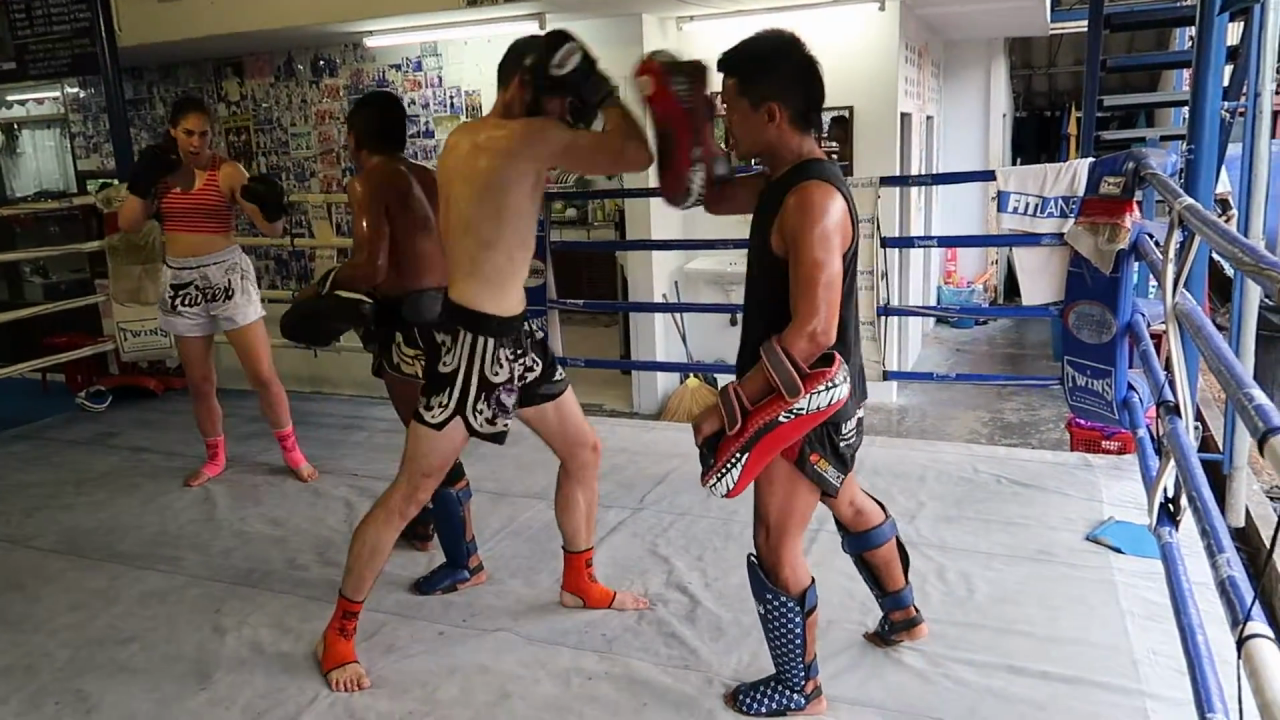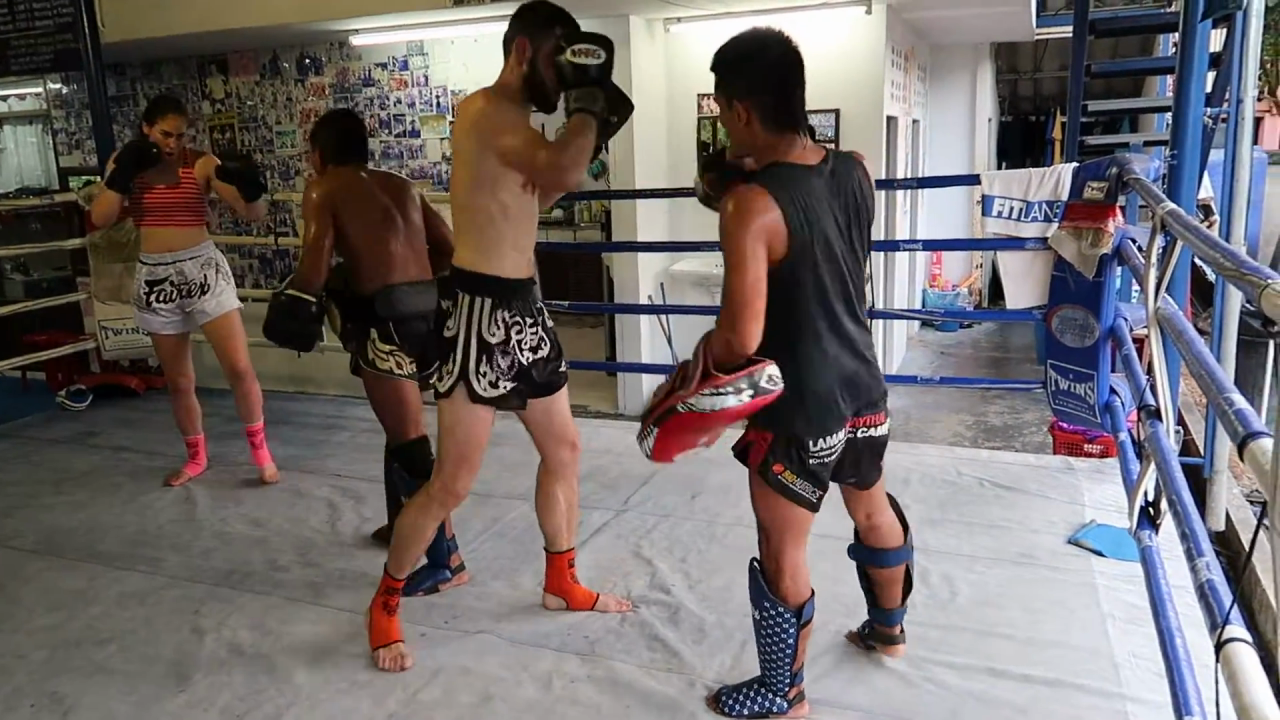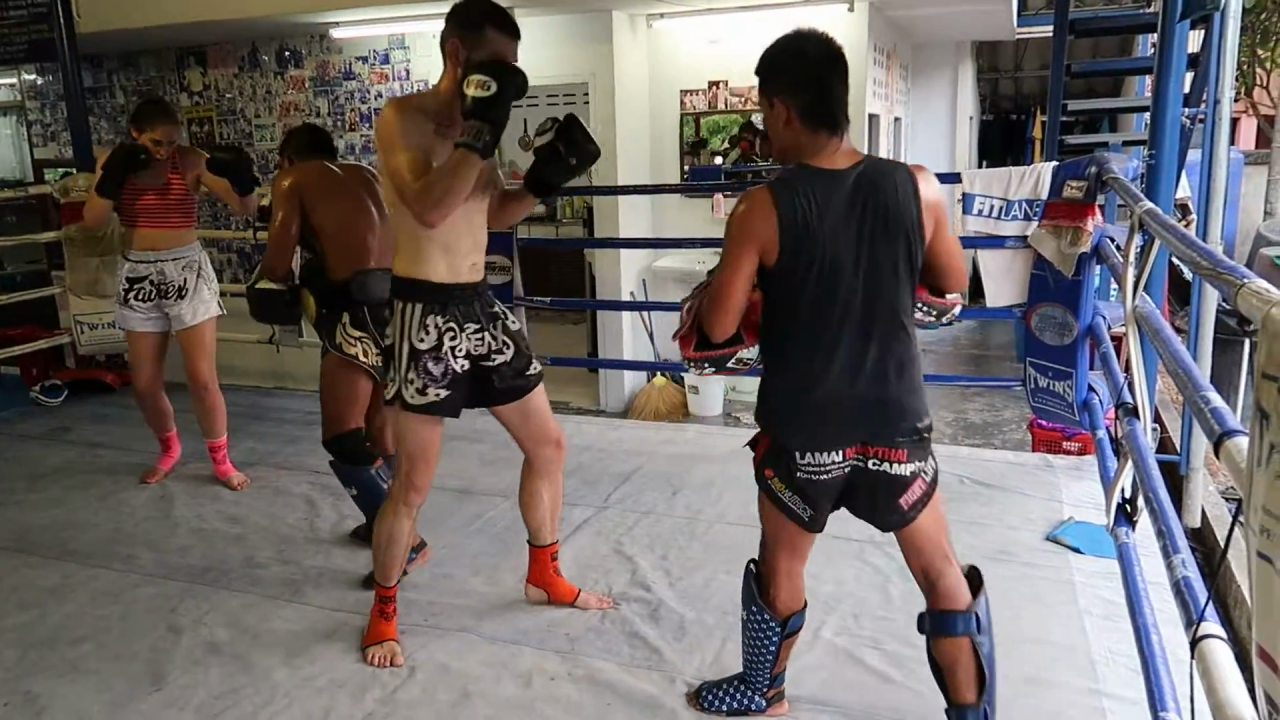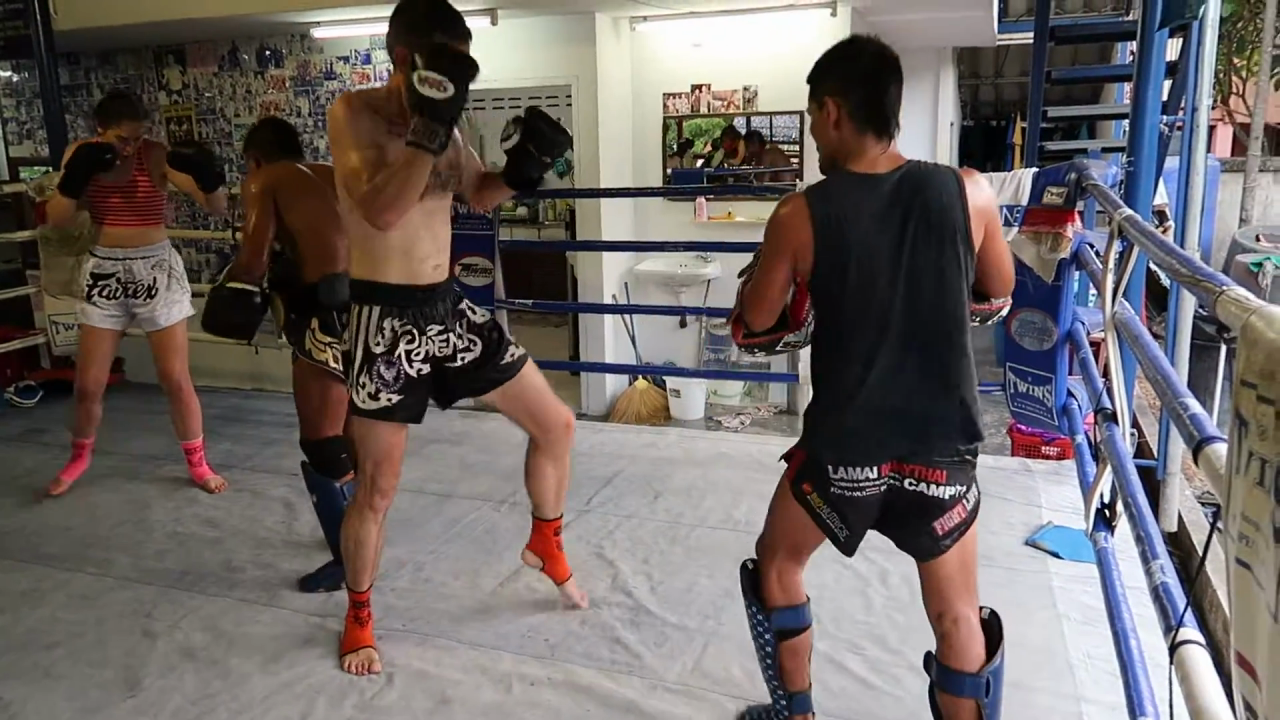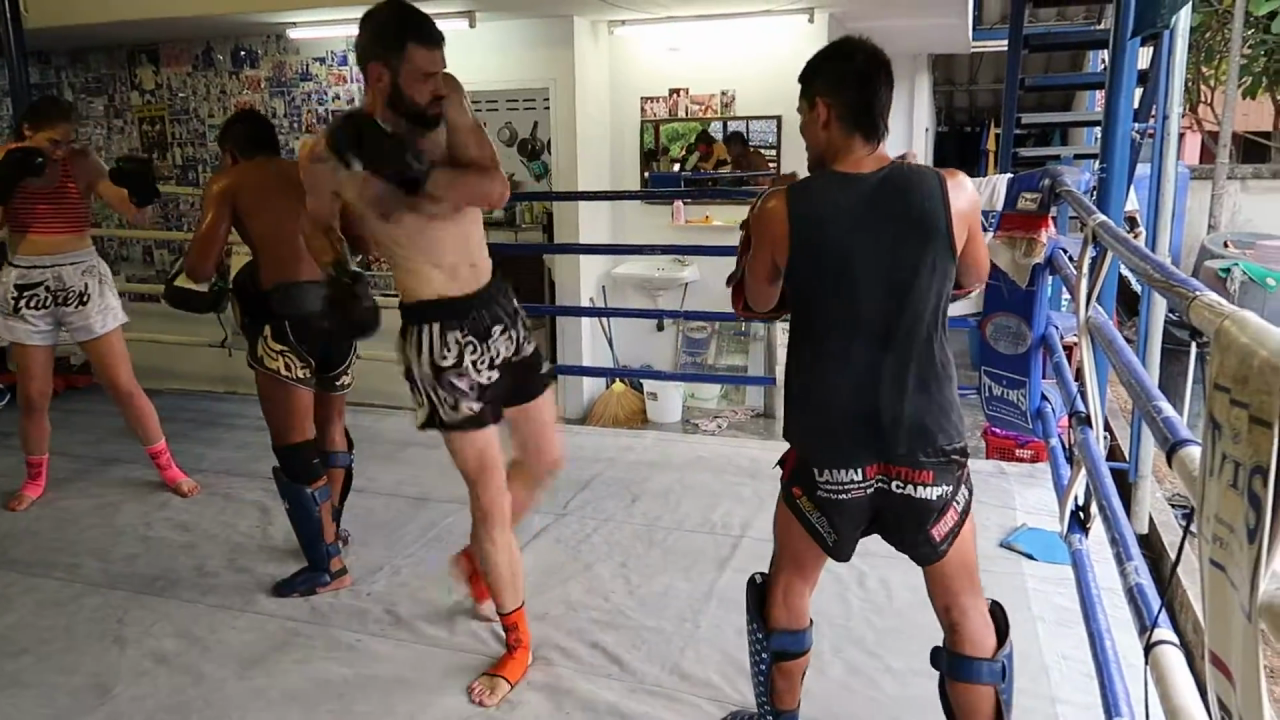
dt=0.3s
person 1, frame 1
left shoulder: (811, 199)
right shoulder: (789, 177)
left elbow: (811, 331)
right elbow: (722, 199)
left wrist: (729, 403)
right hip: (833, 395)
left knee: (777, 548)
right knee: (848, 499)
right ankle: (903, 613)
person 1, frame 2
left shoulder: (751, 206)
right shoulder: (852, 171)
left elbow: (741, 337)
left hip: (794, 412)
right hip: (862, 394)
left knee: (782, 556)
right knee: (871, 507)
right ankle: (887, 626)
person 1, frame 3
left shoulder: (765, 210)
right shoulder: (917, 188)
left elbow: (719, 326)
right elbow: (952, 282)
left wrist: (722, 281)
left hip: (806, 435)
right hip: (896, 426)
left knee: (780, 567)
right knee: (943, 576)
person 1, frame 4
left shoulder: (802, 215)
right shoulder: (967, 193)
left elbow: (756, 319)
right elbow: (1000, 288)
left hip: (842, 450)
right hip: (941, 449)
left knee: (775, 565)
right knee: (957, 617)
person 1, frame 5
left shoulder: (783, 210)
right shoulder: (951, 194)
left elbow: (758, 299)
left hip: (830, 452)
right hip: (929, 449)
left knee: (786, 588)
right knee: (967, 615)
person 2, frame 1
left shoulder: (464, 140)
right shoulder: (532, 138)
right elbow: (632, 156)
right wrist: (597, 90)
left hip: (513, 333)
right hip: (478, 341)
left knee: (584, 451)
right knee: (409, 495)
left ankle: (580, 584)
right ankle: (340, 630)
person 2, frame 2
left shoulder: (506, 116)
right shoulder: (484, 111)
left elbow: (540, 192)
right elbow: (561, 174)
left wrist: (588, 115)
right wrist: (588, 97)
left hip: (522, 305)
right hip: (481, 308)
left knee: (564, 450)
right knee: (453, 481)
left ankle: (561, 583)
right ankle: (385, 606)
person 2, frame 3
left shoulder: (477, 117)
right shoulder: (406, 116)
right elbow: (426, 212)
left wrist: (544, 178)
right wrist: (479, 133)
left hip: (481, 309)
right hip: (425, 318)
left knee: (547, 444)
right knee: (413, 484)
left ankle: (544, 575)
right ankle: (383, 613)
person 2, frame 4
left shoulder: (443, 116)
right shoulder: (355, 113)
left elbow: (477, 194)
right elbow: (380, 214)
left wrist: (521, 171)
right wrist: (430, 125)
left hip: (449, 307)
right hip: (386, 321)
left knee: (556, 425)
right knee: (377, 489)
left ankle: (547, 548)
right ankle: (358, 618)
person 2, frame 5
left shoulder: (448, 102)
right shoulder: (329, 149)
left elbow: (494, 191)
left wrist: (410, 169)
left hip: (498, 307)
right hip: (439, 333)
left knee: (545, 460)
right knee: (492, 500)
left ankle: (475, 558)
right ankle: (518, 644)
person 3, frame 1
left shoulder: (369, 182)
right shoulder: (431, 178)
left elbow: (372, 268)
left wrist: (319, 292)
left hip: (408, 321)
right hip: (446, 313)
left ankle: (465, 562)
right ankle: (418, 523)
person 3, frame 2
left shoulder: (323, 191)
right shoulder: (402, 186)
left elbow: (313, 274)
right elbow: (449, 250)
left wrist: (290, 301)
left hip: (384, 320)
right hip: (426, 313)
left knee: (410, 444)
right knee: (402, 430)
left ankle: (447, 562)
right ankle: (401, 527)
person 3, frame 3
left shoulder: (292, 181)
right shoulder: (364, 176)
left elbow: (277, 264)
left wrist: (273, 286)
left hip: (355, 312)
left knee: (343, 438)
right knee: (374, 424)
right ankle: (380, 522)
person 3, frame 4
left shoulder: (263, 181)
right shoulder: (332, 176)
left elbow: (254, 259)
left wrist: (232, 290)
left hip: (326, 313)
left knee: (321, 442)
right knee: (353, 425)
left ankle: (349, 557)
person 3, frame 5
left shoulder: (227, 183)
left elbow: (200, 269)
right elbow: (363, 239)
left wrist: (201, 268)
left hip: (286, 317)
left knee: (293, 448)
right knee: (331, 425)
left ankle: (327, 565)
right ankle: (330, 530)
person 4, frame 1
left shoulder: (228, 171)
right shoulder: (157, 168)
left elbow: (271, 228)
right elbow: (127, 225)
left wrist: (272, 209)
right wrist: (141, 180)
left hip: (228, 274)
right hip: (181, 281)
left knee: (263, 375)
right knee: (200, 383)
left ankle: (291, 449)
right ankle: (215, 458)
person 4, frame 2
left shoulder: (202, 163)
right shoulder: (124, 162)
left elbow: (254, 214)
right elbow: (100, 218)
left wrist: (251, 185)
right wrist: (122, 173)
left hip: (204, 269)
right hip: (155, 277)
left knee: (239, 367)
right knee: (178, 381)
left ankle: (259, 448)
right ankle: (196, 457)
person 4, frame 3
left shoulder: (191, 161)
right shoulder: (114, 161)
left elbow: (247, 208)
right elbow: (92, 221)
left wrist: (243, 178)
right wrist: (112, 177)
left hip: (188, 271)
right hip: (138, 276)
left knee: (202, 379)
right knee: (145, 385)
left ankle: (222, 461)
right ankle: (170, 448)
person 4, frame 4
left shoulder: (158, 156)
right shoulder: (81, 154)
left elbow: (216, 206)
right elbow: (57, 219)
left wrist: (209, 175)
right wrist: (75, 176)
left hip: (156, 270)
right hip: (104, 273)
left knee: (176, 379)
right knee: (88, 384)
left ankle: (198, 464)
right ankle: (79, 458)
person 4, frame 5
left shoulder: (82, 163)
left elbow: (137, 217)
left wrist: (142, 191)
left hip: (83, 278)
left knee: (123, 386)
left ankle: (168, 466)
right ankle: (35, 478)
